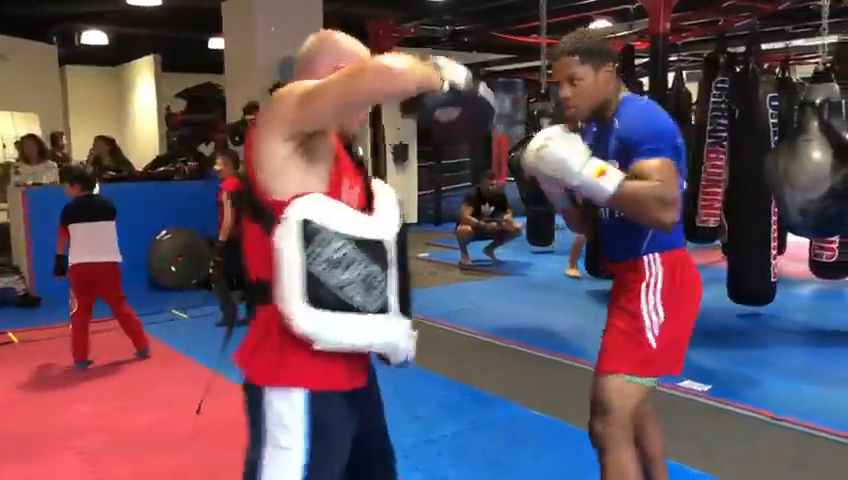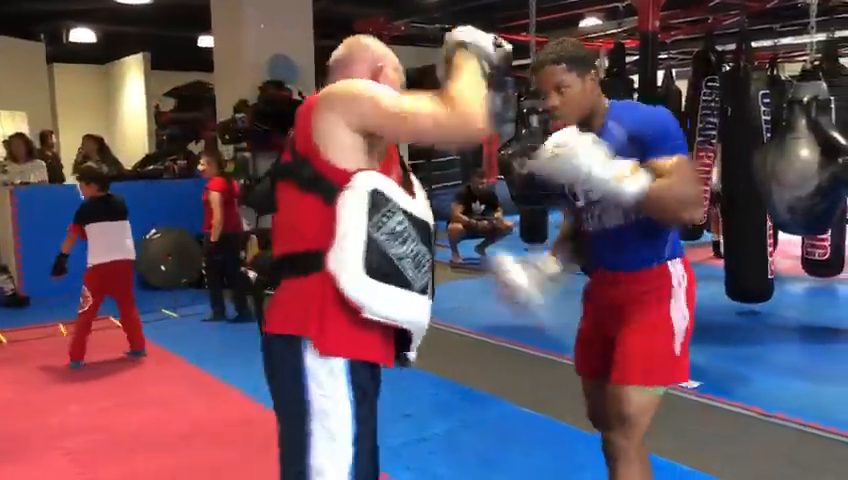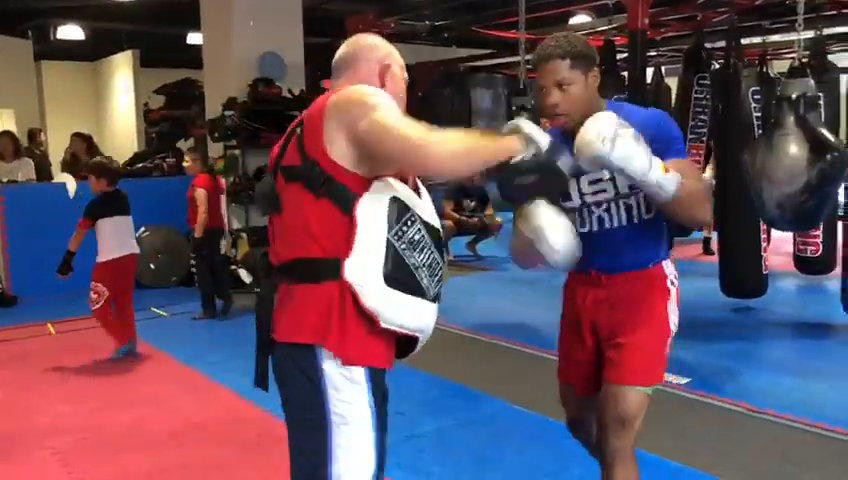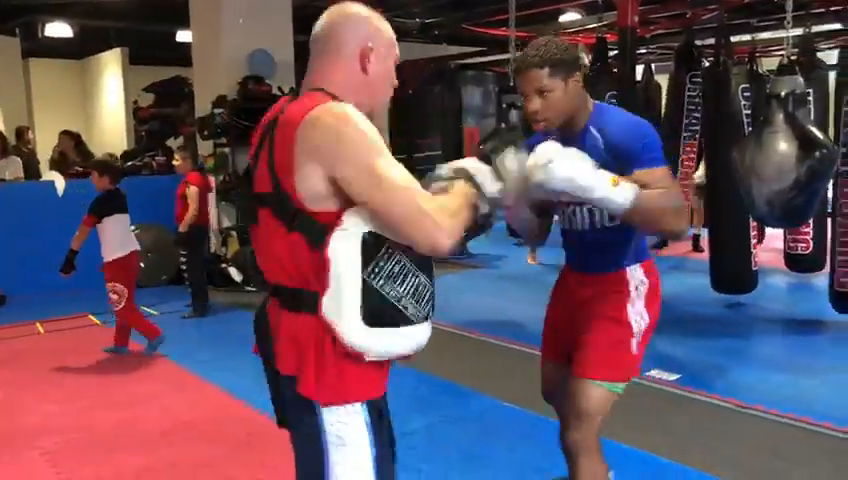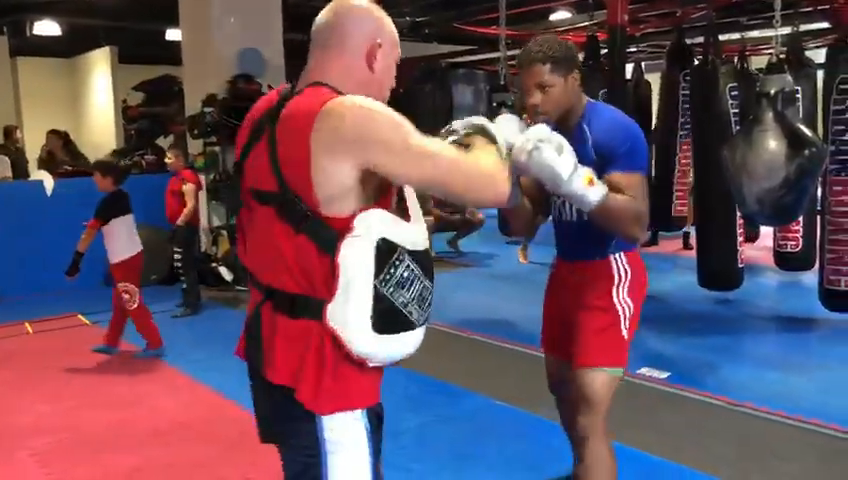
dt=0.2s
person 1, frame 1
left shoulder: (322, 148)
right shoulder: (286, 112)
right elbow: (385, 75)
right wrist: (440, 73)
left hip: (345, 362)
right hip: (298, 365)
person 1, frame 2
left shoulder: (338, 133)
right shoulder: (349, 99)
right elbow: (467, 124)
right wrist: (468, 54)
left hip: (349, 336)
right hip: (326, 333)
person 1, frame 3
left shoulder: (304, 133)
right shoulder: (358, 105)
right elbow: (429, 154)
right wrist: (515, 140)
left hip: (323, 333)
right hip: (333, 341)
person 1, frame 4
left shoulder: (284, 120)
right shoulder: (331, 124)
right elbow: (436, 233)
left wrist: (435, 186)
right wrist: (470, 184)
left hip: (304, 340)
right hip: (327, 359)
person 1, frame 5
left shoulder: (268, 114)
right shoulder: (351, 119)
right elbow: (492, 187)
right wrist: (484, 139)
left hip: (280, 344)
right hip: (320, 362)
person 2, frame 1
left shoulder: (644, 121)
right shoulder: (593, 133)
left elbow: (665, 210)
right elbow: (581, 222)
left wrist: (583, 171)
right wrist: (553, 181)
left hip: (656, 280)
right hip: (631, 278)
left knee: (608, 424)
right knee: (629, 405)
person 2, frame 2
left shoulder: (648, 123)
right shoulder: (568, 144)
left elbow: (690, 207)
left wrist: (605, 173)
right wrist: (546, 267)
left hip: (657, 287)
right hip: (605, 289)
left knee: (622, 435)
right knee: (604, 414)
person 2, frame 3
left shoulder: (650, 125)
right shoulder: (545, 151)
left elbow: (700, 212)
right elbow: (525, 253)
left wrist: (641, 166)
right wrist: (533, 237)
left hip: (646, 288)
right hip: (583, 290)
left knee: (616, 440)
right knee: (580, 418)
person 2, frame 4
left shoulder: (626, 133)
right shoulder: (541, 146)
left elbow: (676, 220)
right elbow: (529, 230)
left wrist: (593, 182)
right wrist: (517, 208)
left hip: (621, 288)
right hip: (574, 281)
left knee: (578, 433)
right knee: (556, 393)
person 2, frame 5
left shoulder: (615, 131)
left elbow: (636, 224)
right elbow: (522, 226)
left hip: (610, 277)
right hip: (566, 272)
left knee: (587, 418)
right knee: (562, 387)
person 3, frame 1
left shoulder: (69, 209)
right shoulder: (108, 205)
left elbow: (62, 239)
left wrist: (59, 262)
left hip: (80, 266)
right hip: (109, 264)
left knee: (79, 314)
right knee: (120, 307)
left ankle: (80, 358)
right ankle: (142, 347)
person 3, frame 2
left shoulder: (85, 209)
right shoulder: (120, 203)
left elbow: (71, 238)
left wrist: (60, 262)
left hip: (100, 266)
right hip: (125, 262)
left knee: (86, 312)
right knee: (128, 307)
left ankle: (76, 357)
right ankle: (138, 346)
person 3, frame 3
left shoulder: (96, 204)
right shoulder: (123, 198)
left elbow: (79, 234)
left wrist: (67, 260)
left hip: (110, 261)
right hip: (130, 256)
left knee: (100, 305)
right knee: (124, 304)
left ankle: (125, 341)
right ankle: (129, 344)
person 3, frame 4
left shoulder: (100, 202)
right shoulder: (120, 196)
left elbow: (82, 232)
left wrist: (70, 258)
left hip: (117, 259)
right hip: (131, 253)
left knee: (121, 305)
right knee: (125, 302)
left ankle: (154, 335)
right ankle: (120, 343)
person 3, frame 5
left shoulder: (107, 204)
right shoulder: (122, 197)
left elbow: (88, 235)
left wrist: (75, 261)
left hip: (123, 259)
right hip: (133, 254)
left knee: (133, 305)
right knee: (120, 302)
left ankle: (155, 344)
right ankle: (110, 343)
person 4, frame 1
left shoulder: (228, 186)
right shoulder: (242, 183)
left elbow: (229, 217)
left wrist: (221, 240)
left hip: (232, 238)
left knee: (222, 276)
right knee: (243, 276)
left ankle: (229, 314)
right ankle: (252, 313)
person 4, frame 2
left shoulder: (213, 185)
right shoulder: (229, 182)
left elbow: (218, 216)
left wrist: (213, 240)
left hip: (221, 236)
right hip: (235, 233)
left knee: (213, 275)
right knee: (234, 273)
left ankle: (219, 312)
right ankle: (243, 311)
person 4, frame 3
left shoulder: (199, 183)
right shoulder: (213, 178)
left elbow: (203, 212)
left wrist: (197, 236)
left hip: (205, 231)
right hip: (217, 228)
left knee: (202, 271)
right knee: (215, 266)
left ankle: (209, 309)
right ankle: (226, 298)
person 4, frame 4
left shoulder: (191, 180)
right shoulder: (198, 176)
left elbow: (193, 209)
left wrist: (182, 230)
left hip: (192, 228)
right hip: (200, 227)
left knee: (191, 267)
right knee: (197, 265)
left ankle: (199, 307)
right ankle: (201, 300)
person 4, frame 5
left shoulder: (186, 178)
right shoulder: (178, 176)
left elbow: (191, 205)
left wrist: (179, 224)
right wrist: (176, 224)
left hip: (185, 226)
right hip: (181, 226)
left knee: (183, 265)
right knee: (188, 264)
left ankle: (191, 305)
right ankle: (193, 299)
